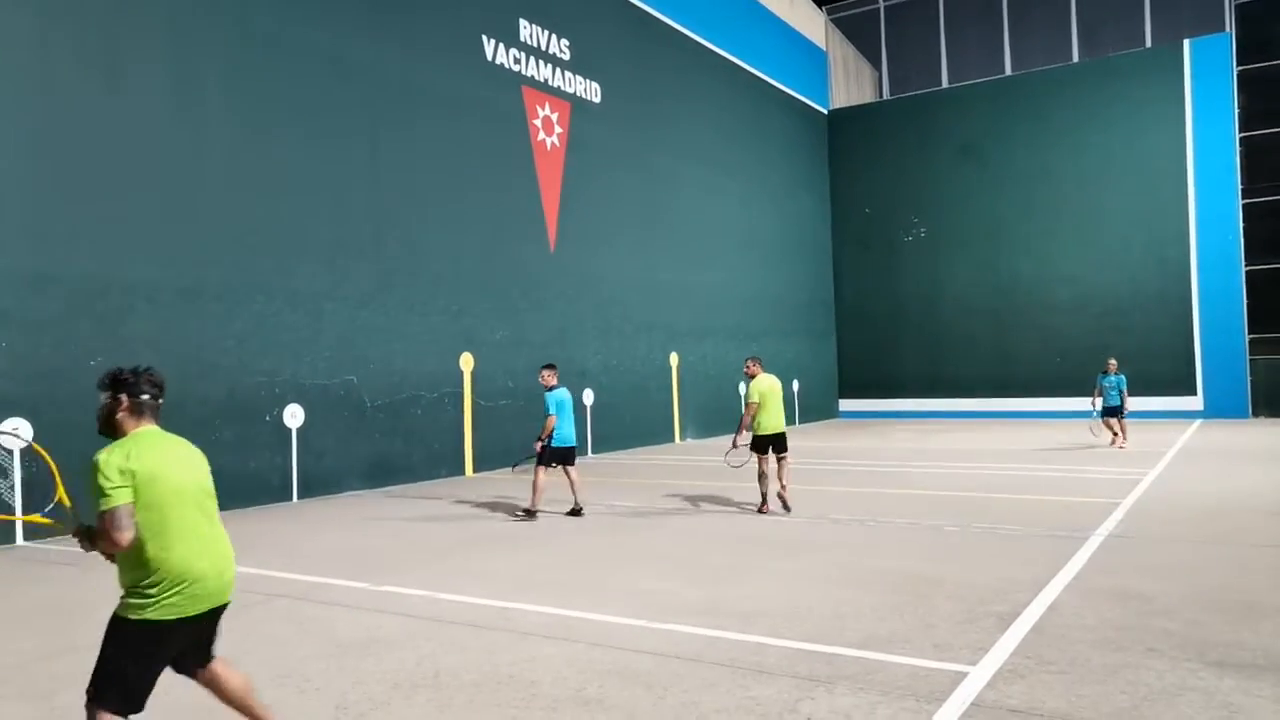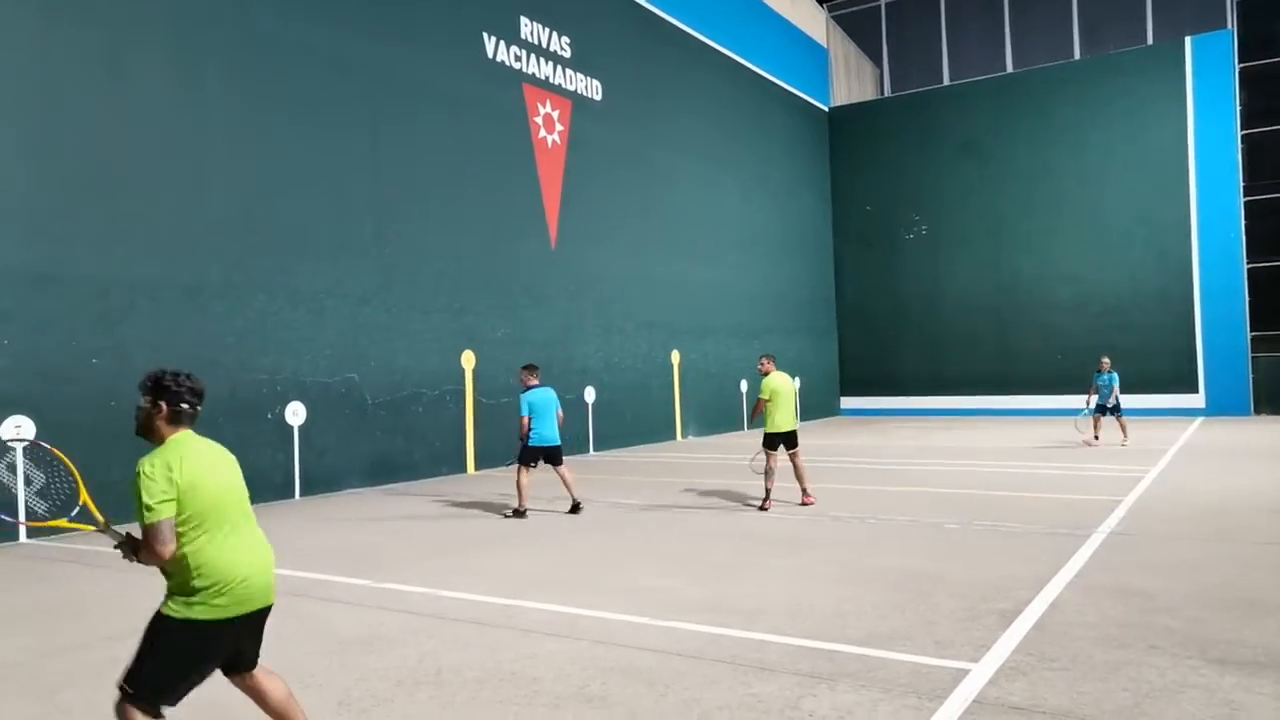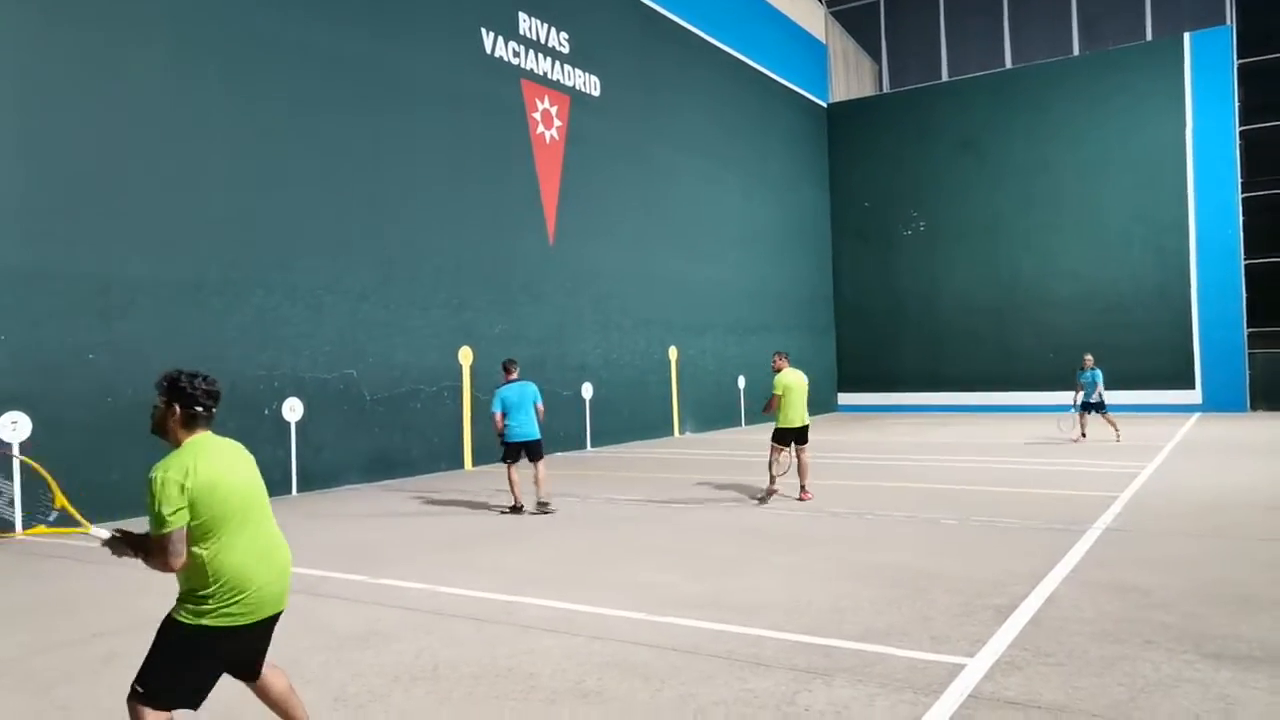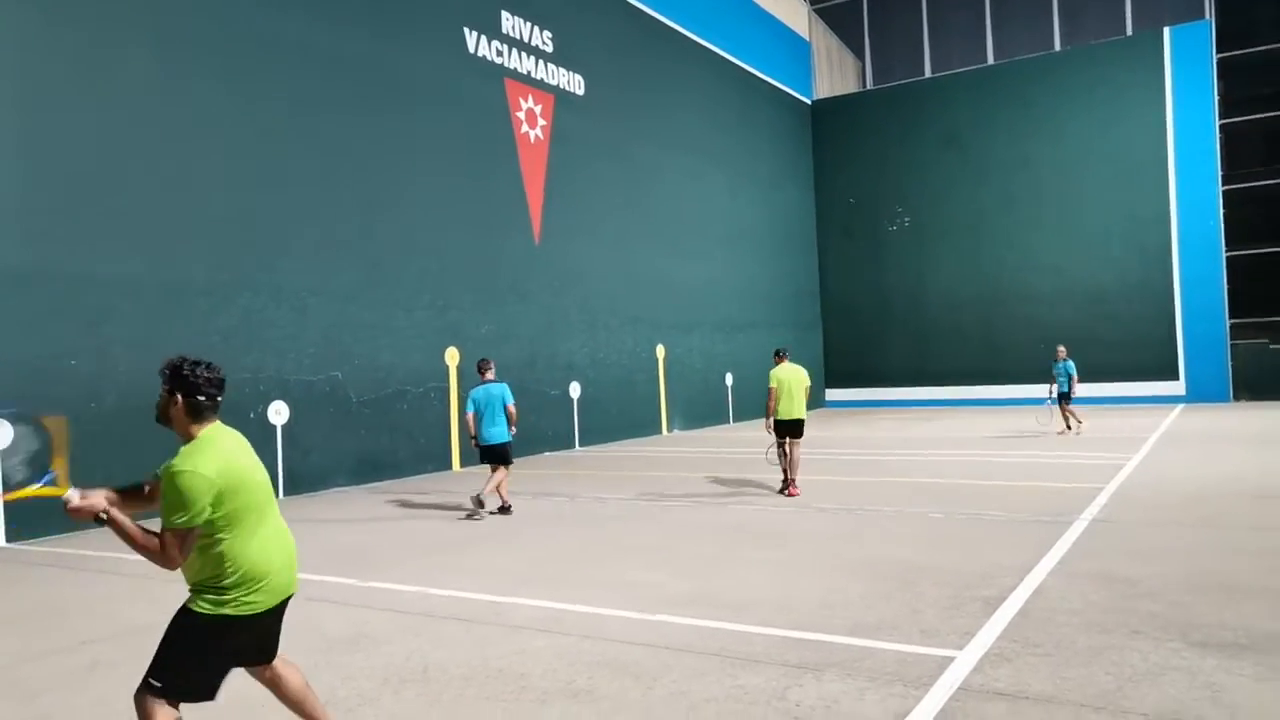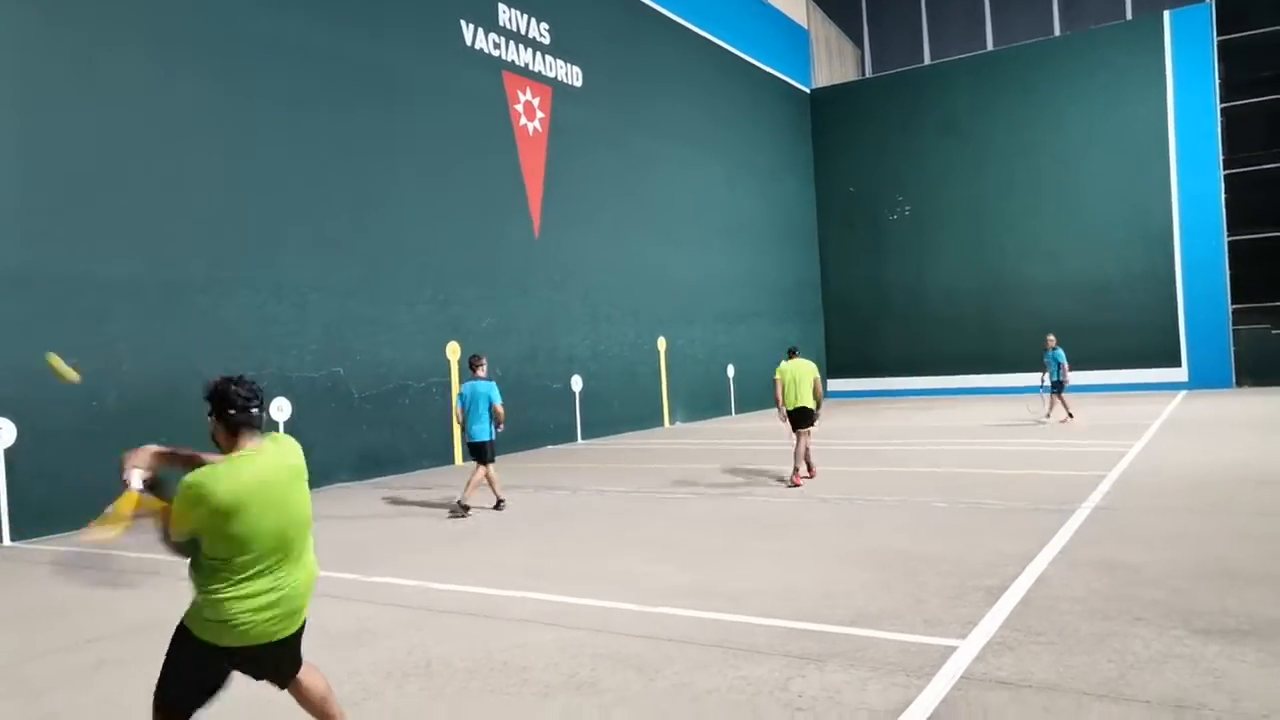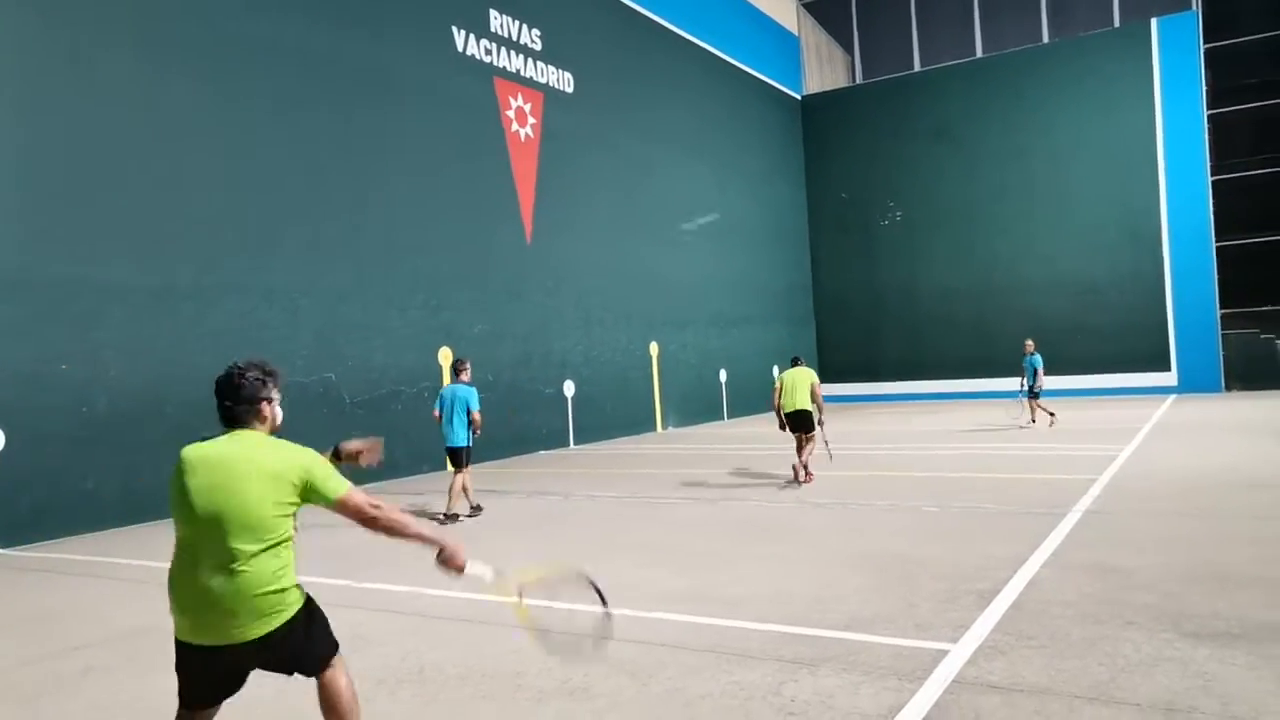
dt=0.2s
person 1, frame 1
left shoulder: (112, 458)
right shoulder: (189, 451)
left elbow: (119, 537)
left wrist: (90, 538)
left hip: (163, 599)
right hip: (214, 584)
right knee: (199, 663)
person 1, frame 2
left shoulder: (155, 467)
right shoulder: (220, 454)
left elbow: (162, 550)
left wrist: (134, 549)
right wrist: (147, 547)
left hip: (208, 602)
right hip: (257, 587)
right knee: (244, 671)
person 1, frame 3
left shoulder: (170, 472)
right shoulder: (234, 451)
left elbow: (171, 560)
left wrist: (132, 545)
right wrist: (142, 540)
left hip: (223, 606)
right hip: (270, 590)
right knee: (252, 670)
person 1, frame 4
left shoulder: (191, 468)
right shoulder: (224, 437)
left elbow: (170, 556)
right elbow: (158, 492)
left wrist: (107, 515)
right wrist: (108, 499)
left hip: (234, 596)
right hip: (273, 581)
right knee: (264, 662)
person 1, frame 5
left shoulder: (202, 486)
right shoulder: (287, 451)
left elbow: (177, 541)
right wrist: (164, 453)
left hip: (221, 623)
right hip: (287, 609)
right knee: (292, 673)
person 1, frame 6
left shoulder: (188, 459)
right shoulder: (293, 459)
right elbow: (367, 509)
left wrist: (334, 458)
right wrist: (438, 542)
right hip: (272, 610)
right knee: (330, 668)
